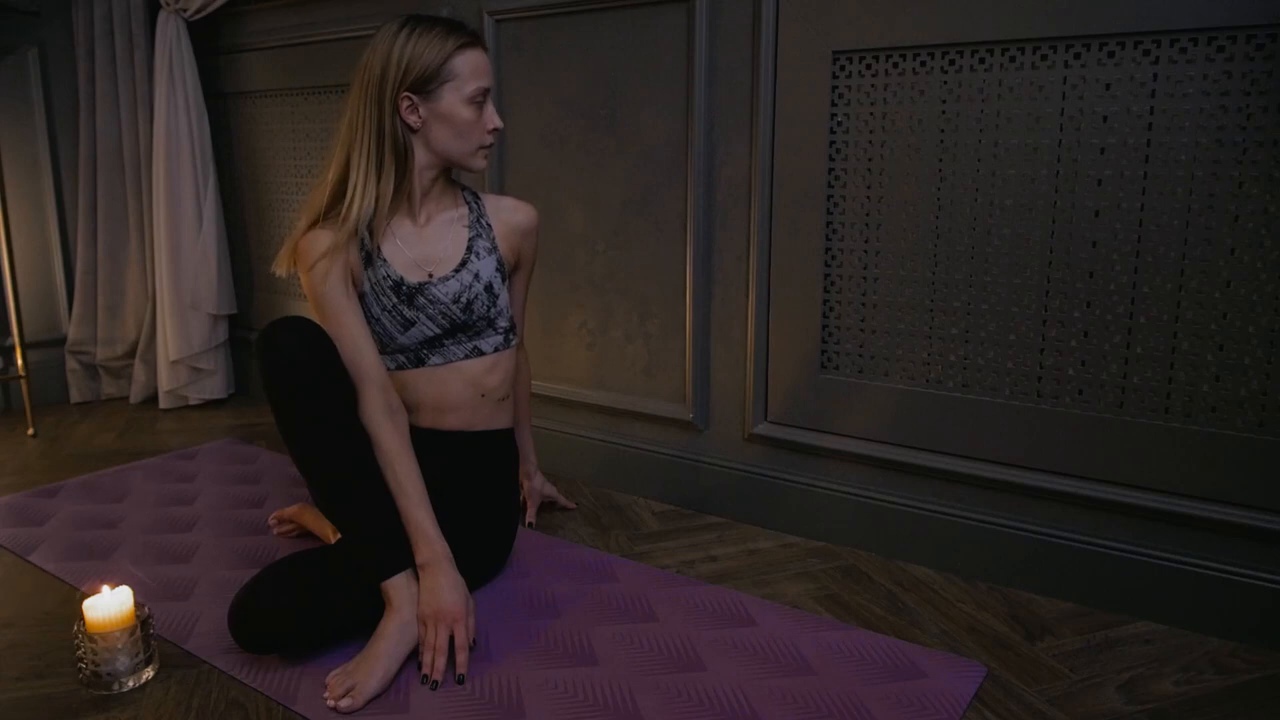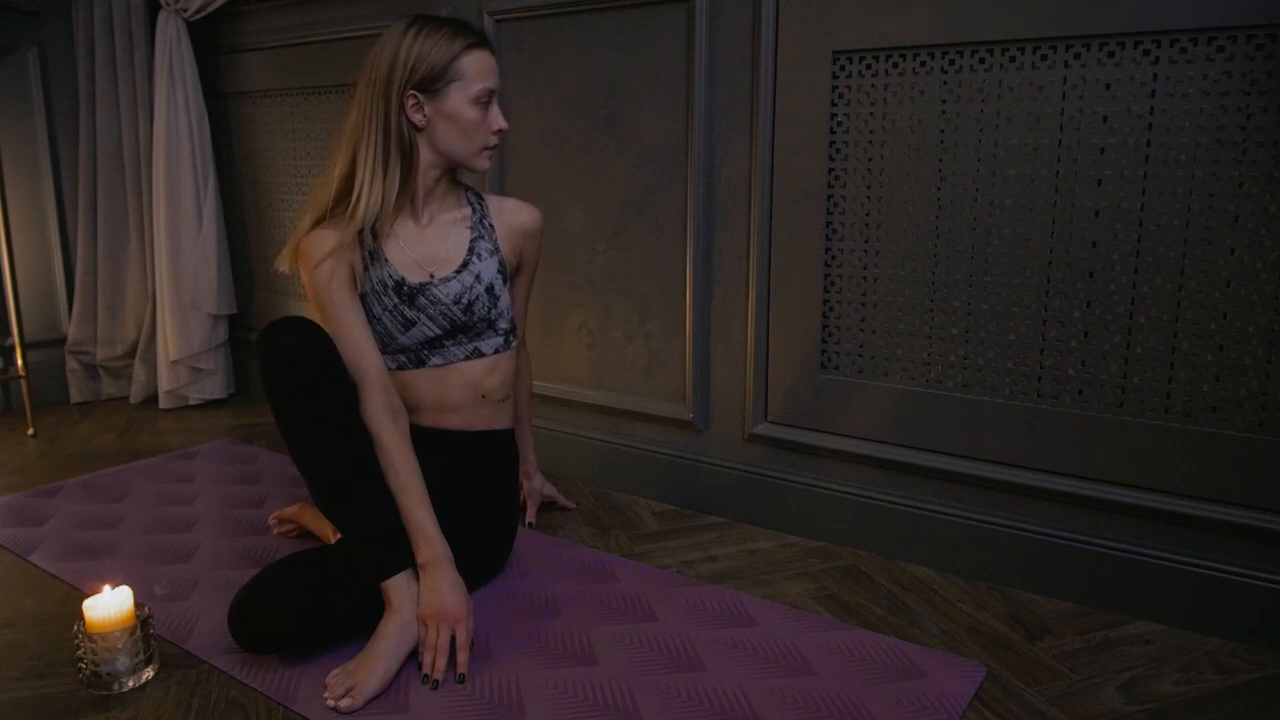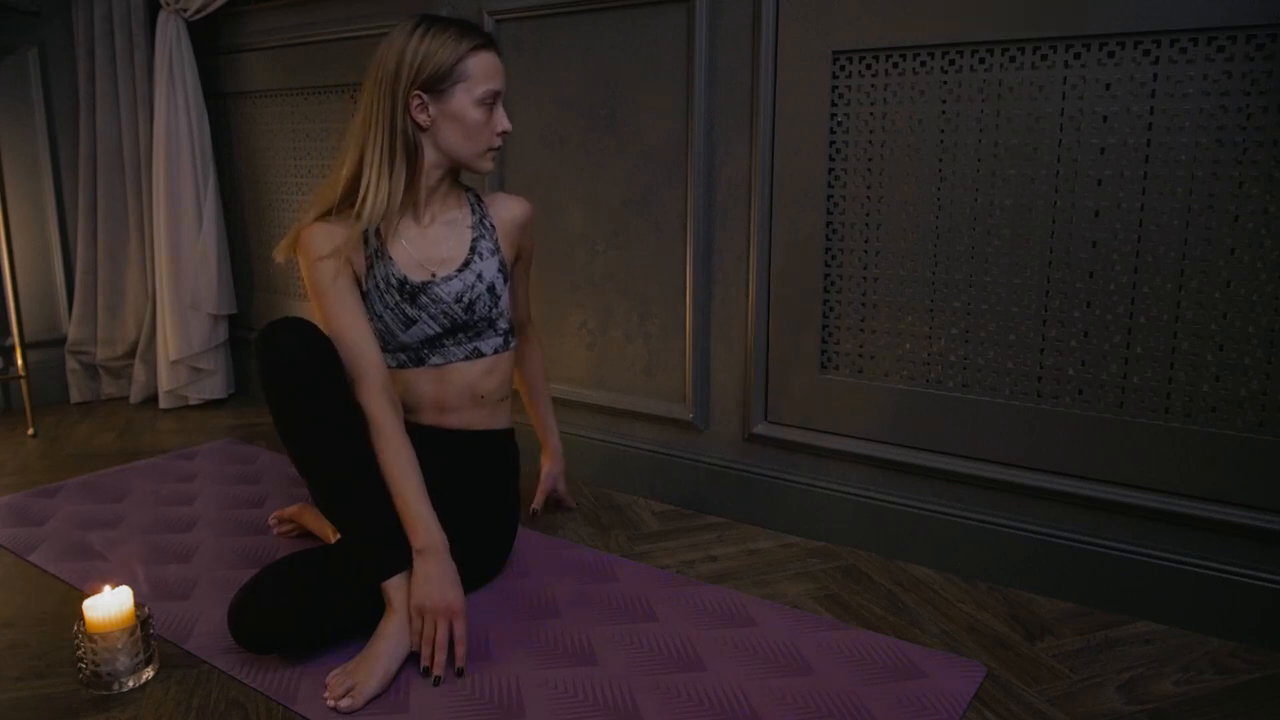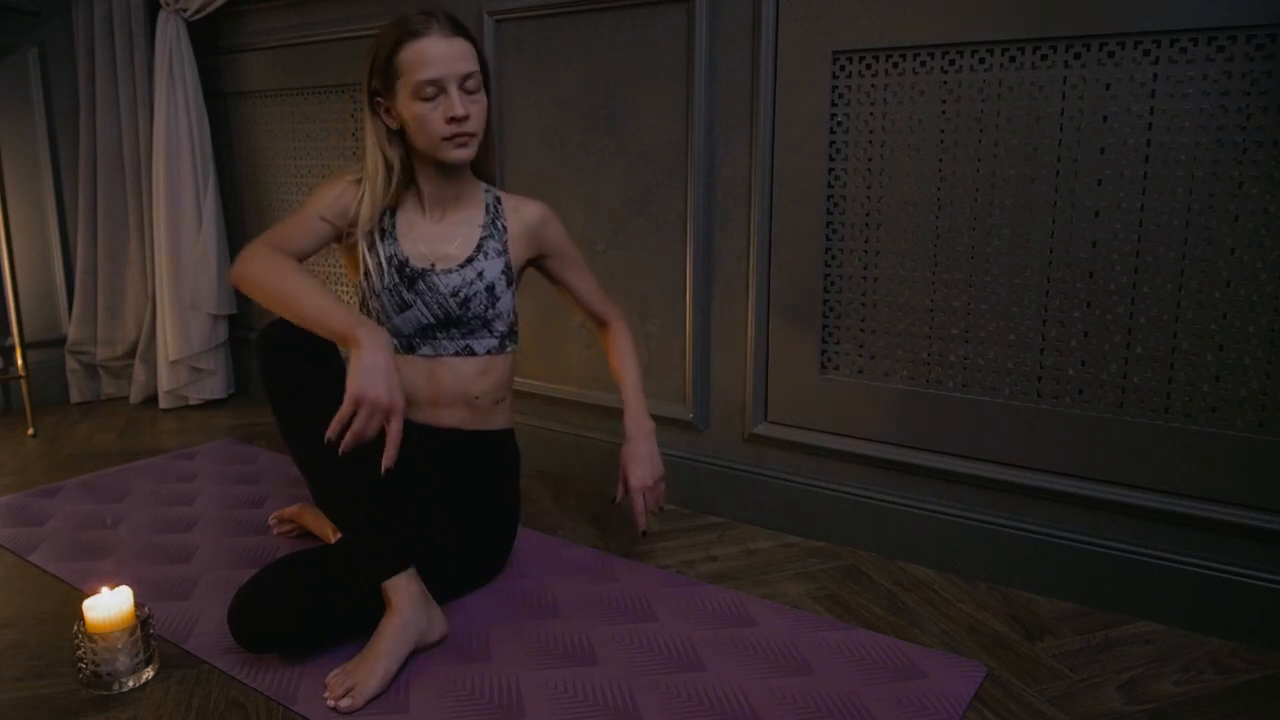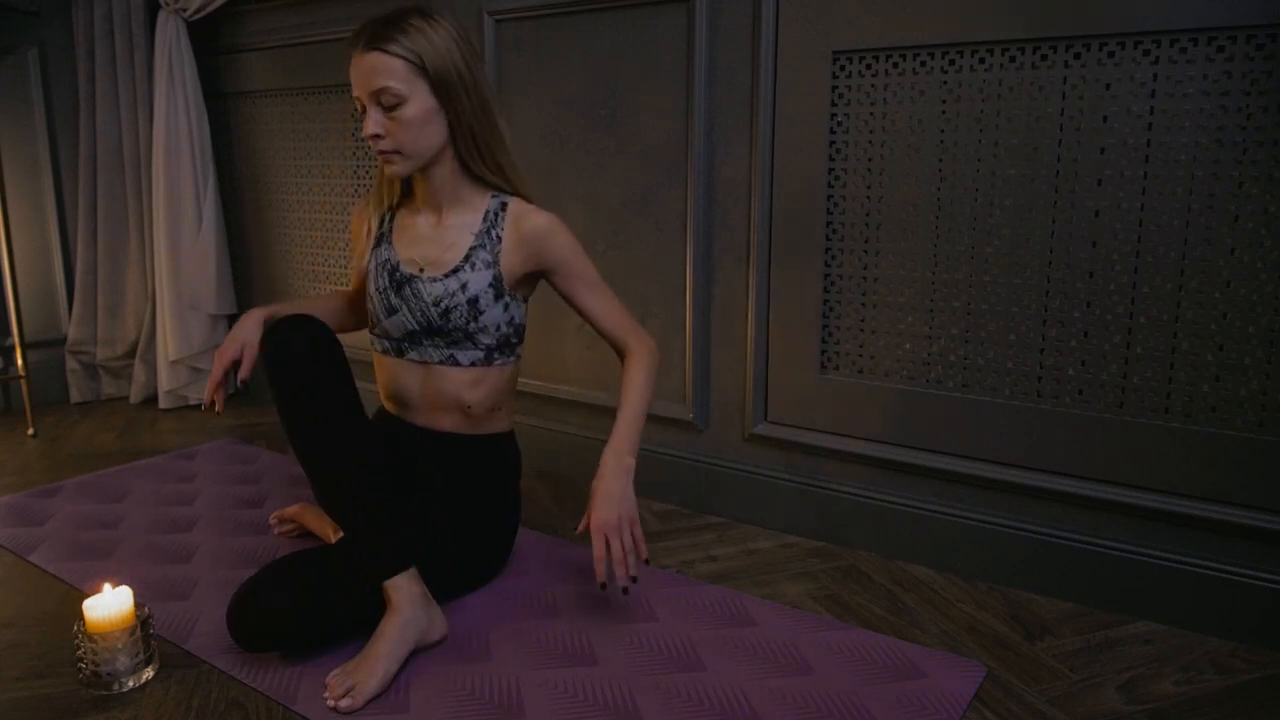
dt=1s
person 1, frame 1
left shoulder: (511, 224)
right shoulder: (333, 245)
right elbow: (375, 400)
left wrist: (527, 467)
right wrist: (429, 562)
left hip: (479, 486)
right hip: (390, 467)
left knee: (264, 617)
right knee: (287, 343)
left ankle: (345, 524)
right ankle: (401, 590)
person 1, frame 2
left shoulder: (515, 226)
right shoulder: (335, 245)
right elbow: (377, 401)
left wrist: (527, 467)
right wrist: (430, 563)
left hip: (478, 488)
right hip: (391, 467)
left knee: (265, 617)
right knee: (287, 342)
left ankle: (346, 524)
right ankle: (402, 589)
person 1, frame 3
left shoulder: (509, 220)
right shoulder: (336, 240)
right elbow: (373, 397)
left wrist: (553, 453)
right wrist: (425, 548)
left hip: (477, 487)
right hip: (387, 467)
left knee: (264, 617)
right knee: (287, 343)
left ankle: (347, 524)
right ankle: (381, 556)
person 1, frame 4
left shoulder: (523, 221)
right shoulder: (358, 204)
left elbow: (610, 322)
right elbow: (252, 263)
left wrist: (638, 431)
right wrist: (359, 334)
left hip: (475, 482)
right hip: (388, 459)
left knee: (262, 617)
right knee: (286, 339)
left ankle: (349, 522)
person 1, frame 5
left shoulder: (525, 231)
right shoulder: (374, 220)
left elbow: (638, 348)
left wrist: (616, 471)
right wrist: (265, 318)
left hip: (472, 486)
right hip: (386, 458)
left knee: (261, 616)
right knee: (295, 339)
left ankle: (349, 525)
right ankle: (371, 543)
